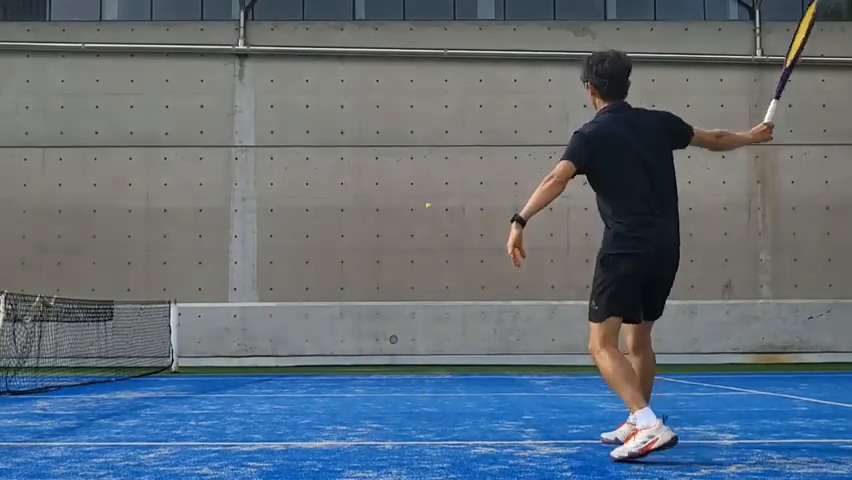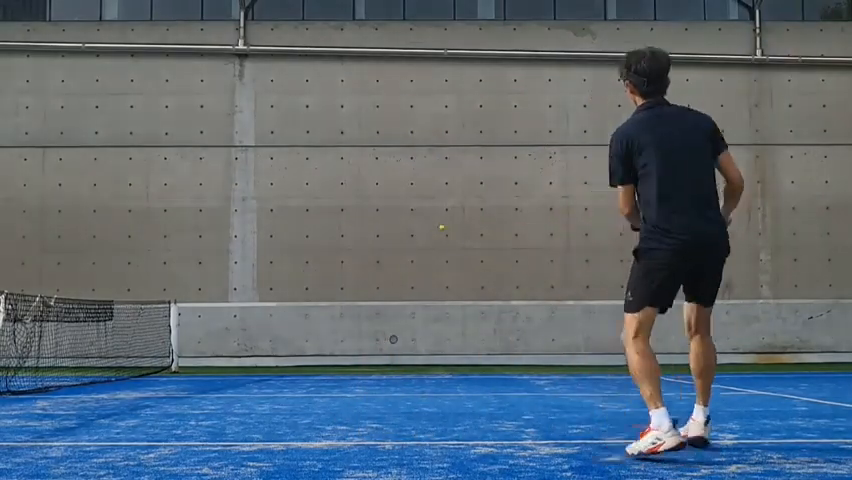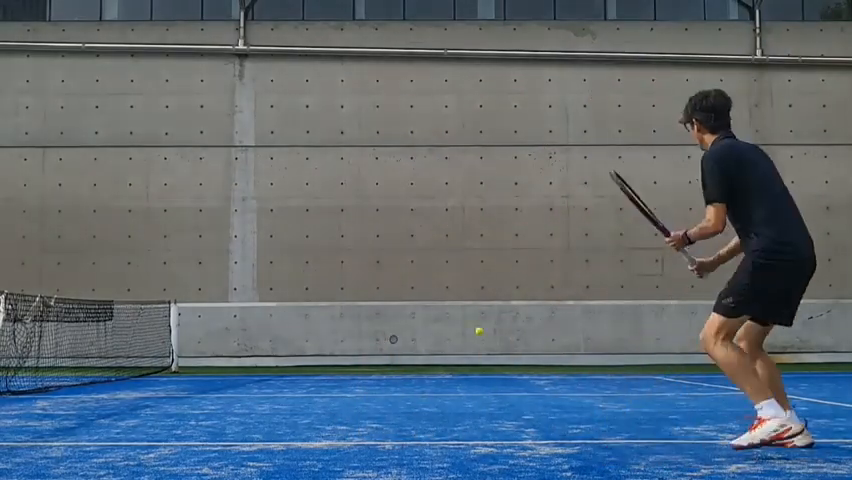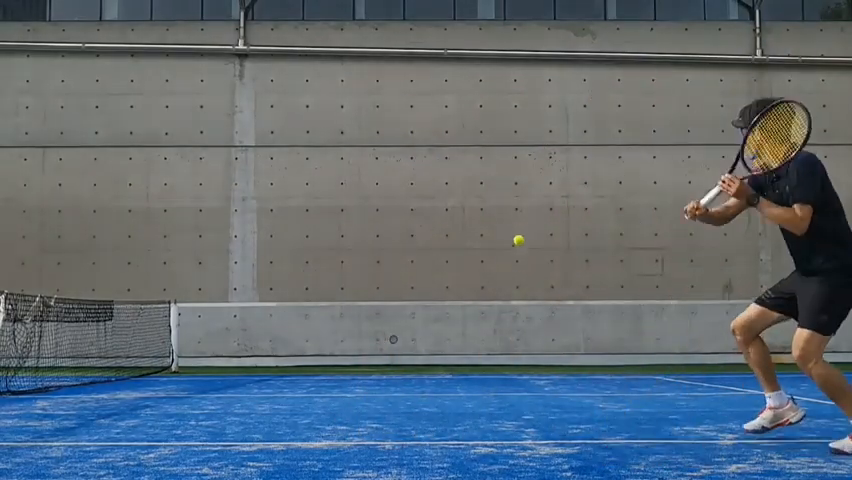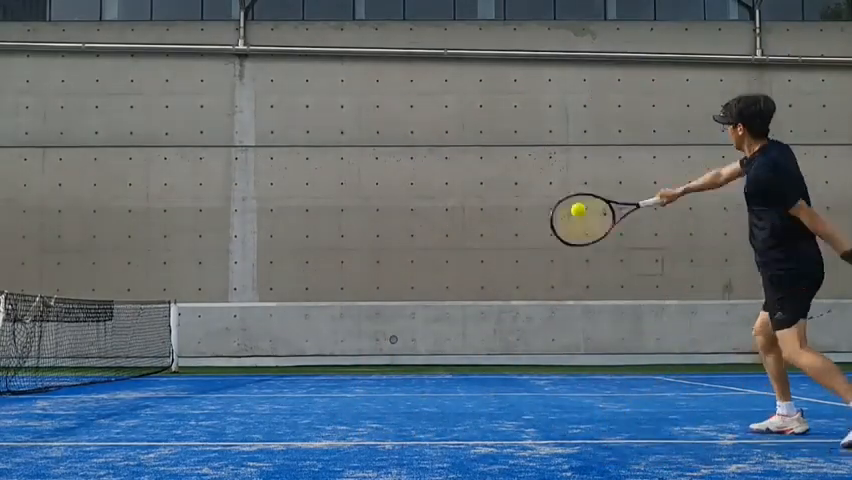
dt=0.4s
person 1, frame 1
left shoulder: (590, 135)
right shoulder: (658, 123)
left elbow: (556, 179)
right elbow: (713, 140)
left wrist: (520, 220)
right wrist: (750, 138)
left hip: (624, 250)
right hip: (665, 248)
left knee: (602, 346)
right knee: (638, 341)
left ankle: (648, 427)
right ankle: (640, 422)
person 1, frame 2
left shoulder: (625, 135)
right shoulder: (700, 121)
left elbow: (627, 207)
right elbow: (735, 180)
right wrist: (727, 213)
left hip: (662, 244)
right hip: (710, 240)
left knee: (635, 335)
right knee: (699, 330)
left ankle: (661, 428)
right ankle: (699, 419)
person 1, frame 3
left shoulder: (715, 158)
right shoulder: (753, 153)
left elbow: (715, 223)
left wrist: (685, 237)
right wrist: (715, 260)
left hip: (772, 258)
right hip: (799, 258)
left knee: (715, 338)
right knee: (748, 344)
left ankle: (772, 416)
right ankle: (789, 425)
person 1, frame 4
left shoulder: (804, 165)
right shoulder: (765, 175)
left elbow: (799, 224)
right elbow: (727, 214)
left wrist: (752, 199)
right wrist: (703, 213)
right hip: (808, 273)
left knee: (805, 354)
right knee: (742, 328)
right ankle: (780, 406)
person 1, frame 5
left shoulder: (768, 171)
right shoulder: (773, 153)
left elbow: (809, 217)
right elbow: (723, 174)
right wrist: (680, 191)
left hip: (787, 268)
right hip: (788, 267)
left knee: (794, 350)
right knee: (764, 336)
right ankle: (787, 414)
